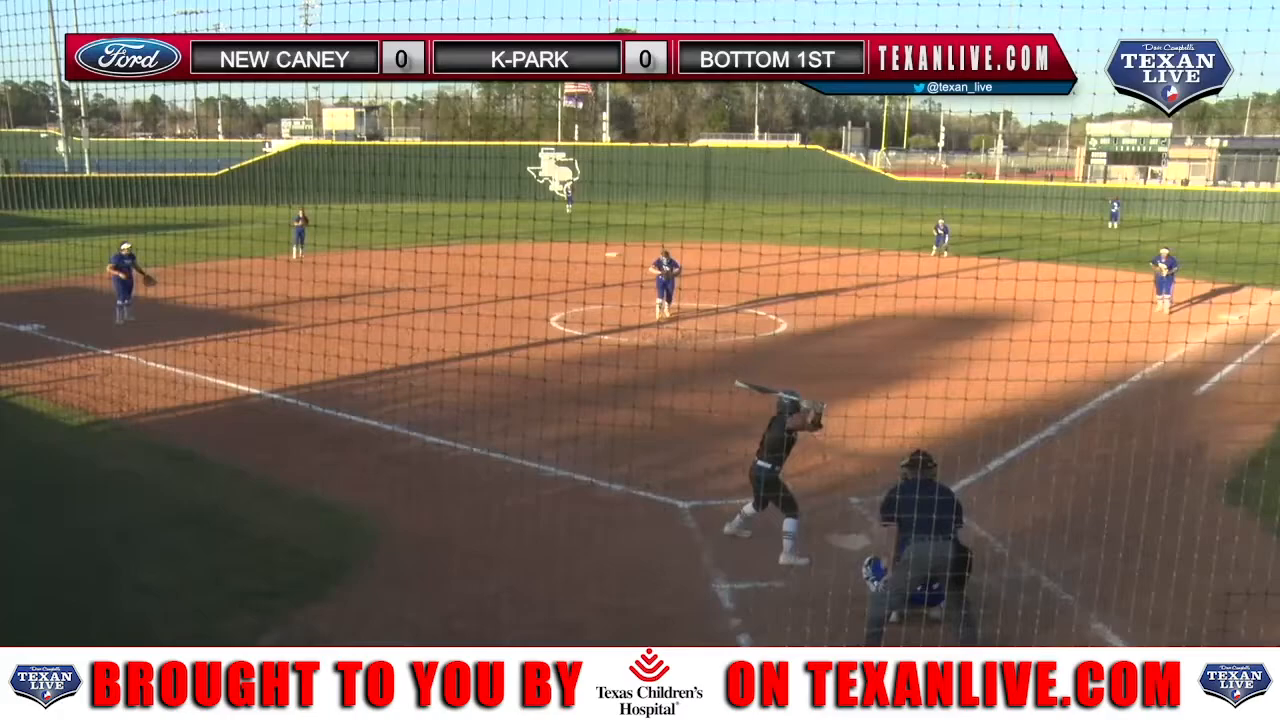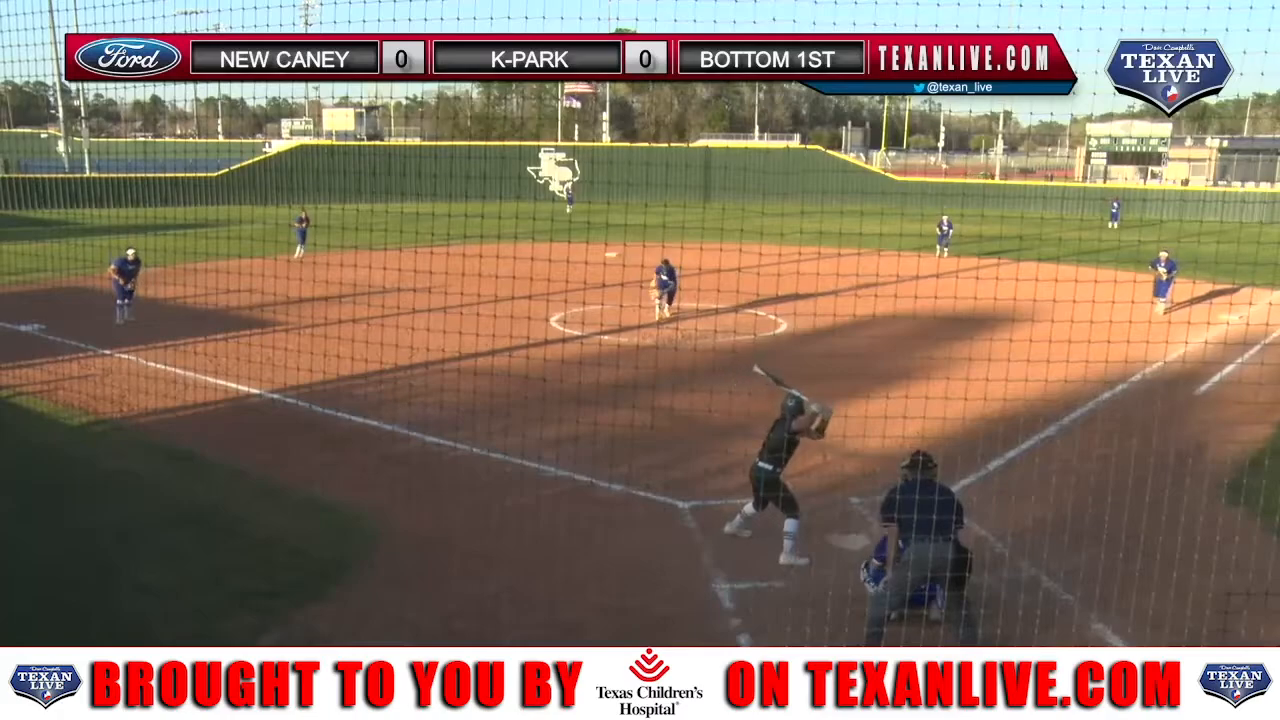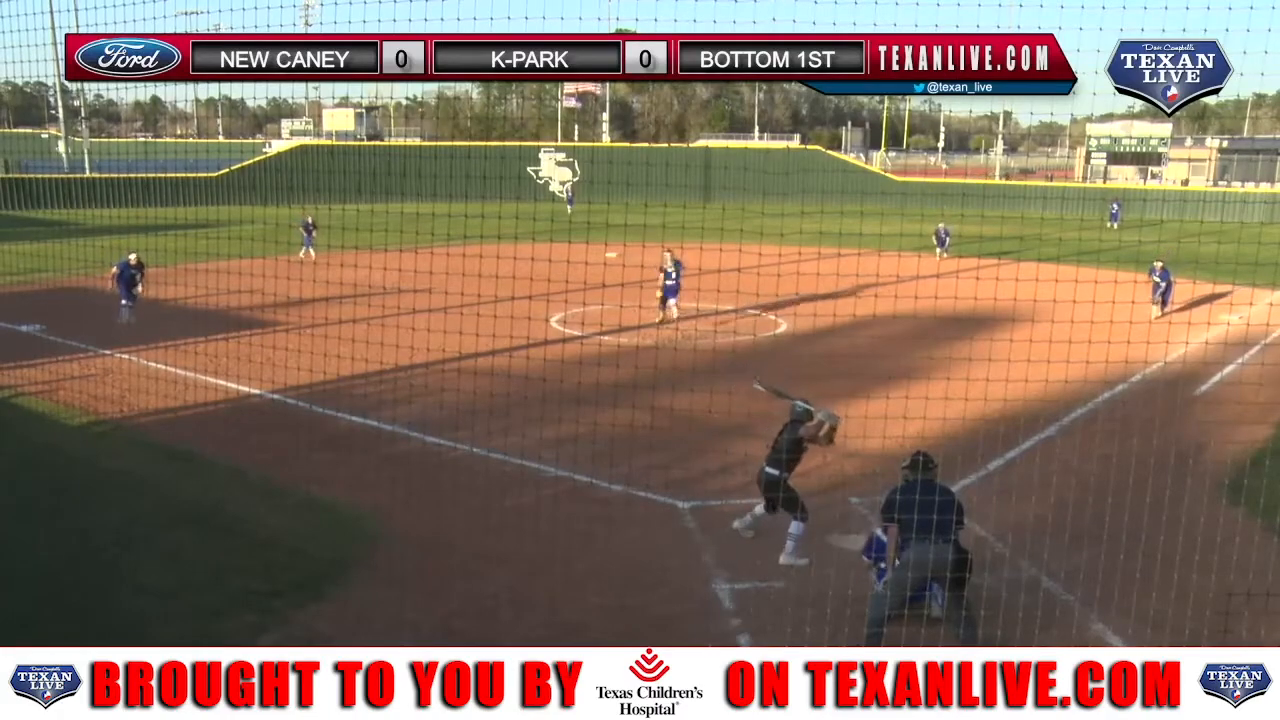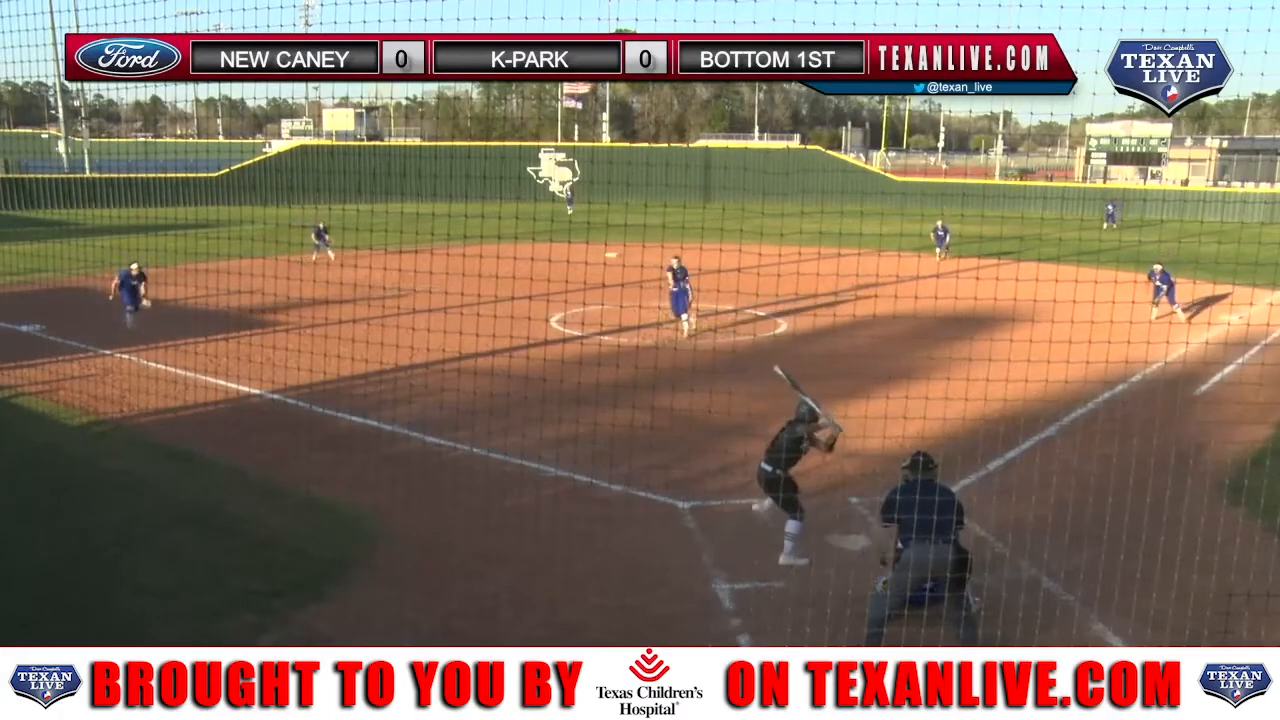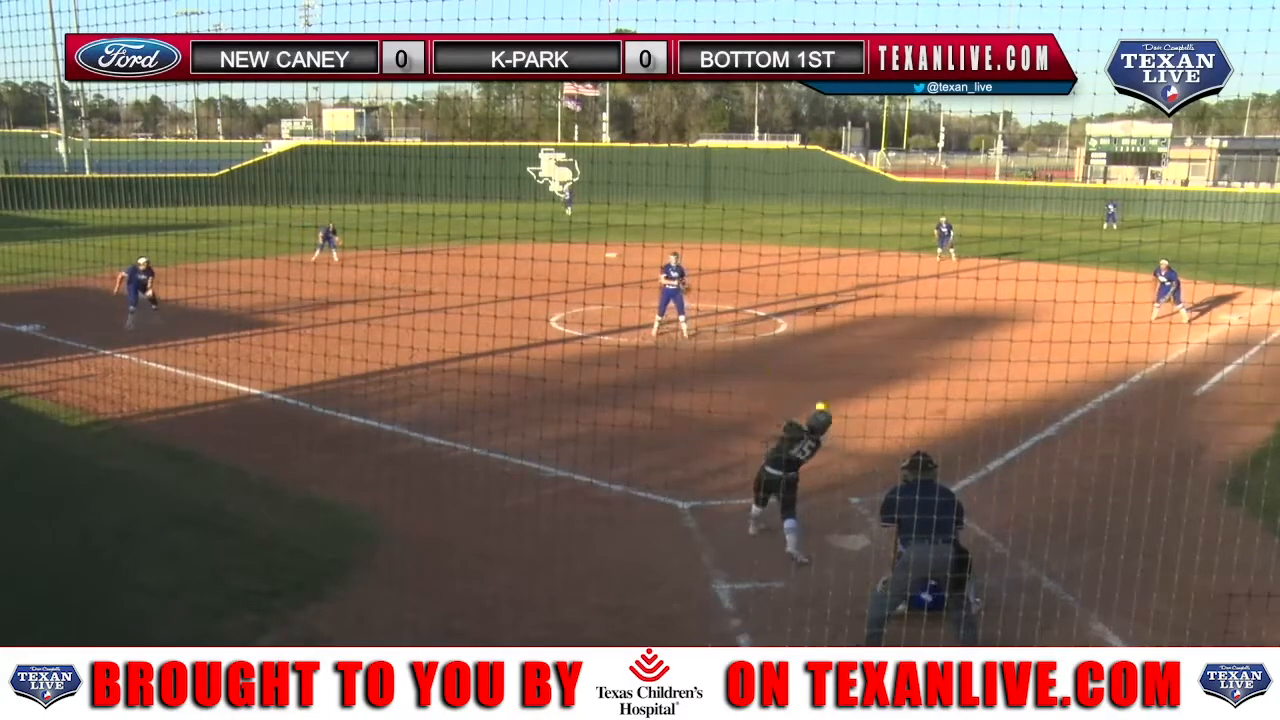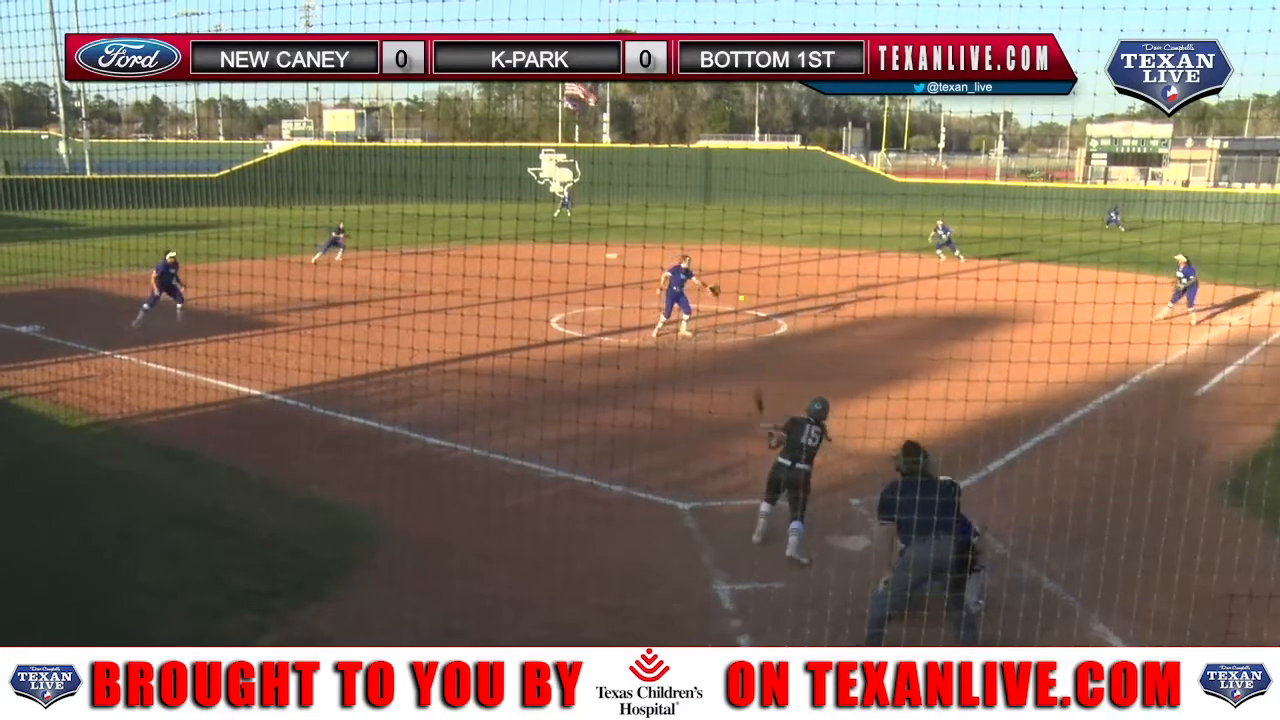
dt=0.4s
person 1, frame 1
left shoulder: (896, 493)
right shoulder: (948, 494)
left elbow: (893, 535)
right elbow: (955, 531)
left wrist: (891, 570)
left hip: (916, 552)
right hip: (949, 552)
left knee: (881, 601)
right knee: (959, 605)
person 1, frame 2
left shoulder: (897, 494)
right shoulder: (948, 495)
left elbow: (893, 537)
right elbow: (955, 532)
left wrist: (890, 571)
left hip: (916, 553)
right hip: (949, 554)
left knee: (882, 602)
right knee: (959, 605)
person 1, frame 3
left shoulder: (897, 495)
right shoulder: (949, 495)
left elbow: (893, 537)
right elbow: (955, 534)
left wrist: (890, 571)
left hip: (916, 554)
right hip: (949, 555)
left knee: (882, 601)
right knee: (959, 606)
person 1, frame 4
left shoulder: (897, 495)
right shoulder: (949, 495)
right elbow: (955, 534)
left wrist: (889, 571)
left hip: (915, 554)
right hip: (949, 555)
left knee: (882, 601)
right knee: (959, 602)
person 1, frame 5
left shoulder: (896, 495)
right shoulder: (949, 496)
left wrist: (889, 572)
left hip: (915, 555)
right hip: (949, 555)
left knee: (882, 599)
right knee: (960, 602)
person 1, frame 6
left shoulder: (892, 491)
right shoulder: (946, 488)
left wrist: (892, 571)
left hip: (918, 551)
right hip: (951, 549)
left knee: (885, 597)
right knee: (958, 600)
person 2, frame 1
left shoulder: (788, 422)
right shoulder: (781, 422)
left elbow: (813, 426)
right elbow: (800, 421)
left wrist: (817, 412)
right wrist: (807, 408)
left hip: (758, 471)
right hip: (767, 474)
left knee: (760, 503)
right knee: (791, 510)
left ankle: (733, 526)
right ankle: (788, 555)
person 2, frame 2
left shoulder: (792, 425)
right shoulder: (786, 424)
left elbow: (816, 434)
right elbow: (805, 424)
left wrist: (824, 417)
right wrist: (815, 410)
left hip: (758, 471)
right hip: (768, 476)
left knee: (759, 503)
right knee: (792, 512)
left ankle: (734, 526)
right ankle: (788, 555)
person 2, frame 3
left shoulder: (798, 431)
right shoulder: (793, 429)
left elbow: (825, 440)
right elbow: (812, 432)
left wrist: (832, 425)
right wrist: (821, 418)
left hip: (765, 476)
right hip: (774, 480)
left knee: (771, 506)
right knee: (800, 514)
left ankle: (743, 523)
right ankle: (788, 556)
person 2, frame 4
left shoulder: (806, 433)
right shoulder: (794, 428)
left elbow: (825, 448)
right elbow: (805, 428)
left wrist: (833, 435)
right wrist: (822, 423)
left hip: (769, 471)
right hip: (771, 476)
left knee: (792, 489)
right knee: (796, 513)
left ankle: (763, 505)
right ankle: (788, 555)
person 2, frame 5
left shoulder: (794, 430)
right shoulder: (817, 443)
left elbow: (783, 436)
left hip: (767, 474)
right hip: (788, 480)
left knee: (760, 501)
right knee: (789, 514)
left ankle: (754, 525)
right ankle: (793, 546)
person 2, frame 6
left shoulder: (794, 422)
right shoulder: (822, 430)
left elbow: (774, 444)
left wrist: (772, 431)
right wrist: (776, 428)
left hip: (782, 468)
right hip: (802, 474)
left knee: (769, 499)
right knee: (797, 515)
left ankle: (759, 534)
right ankle: (792, 549)
